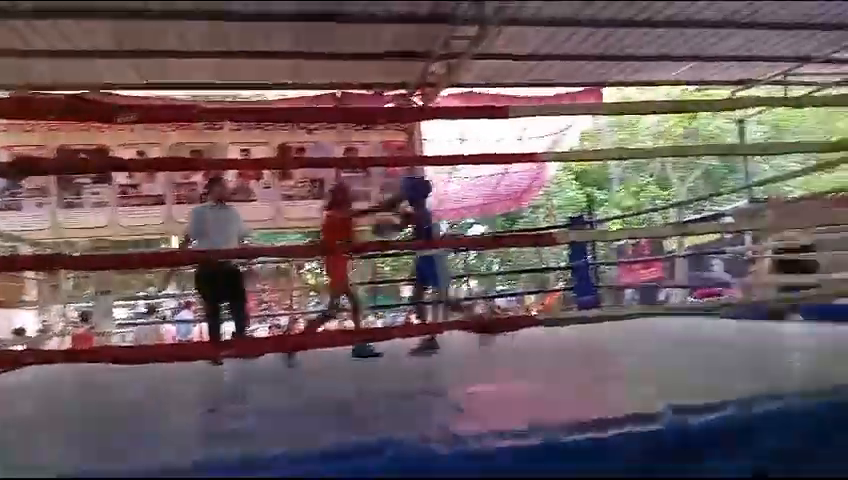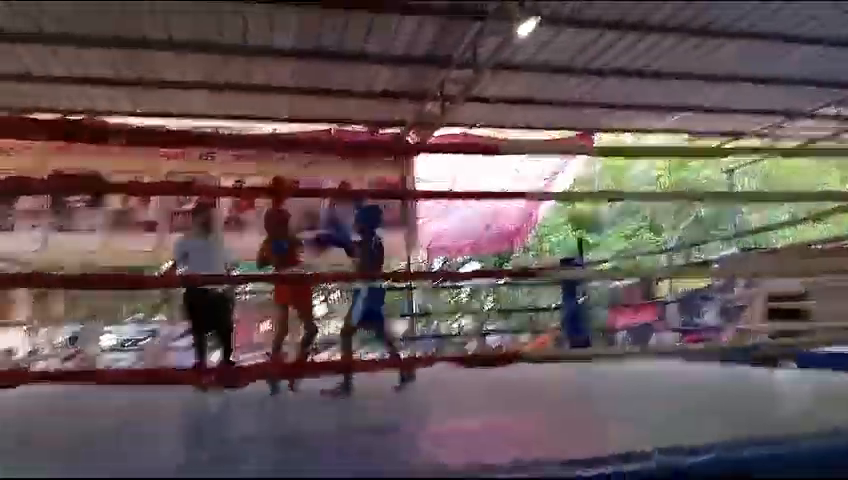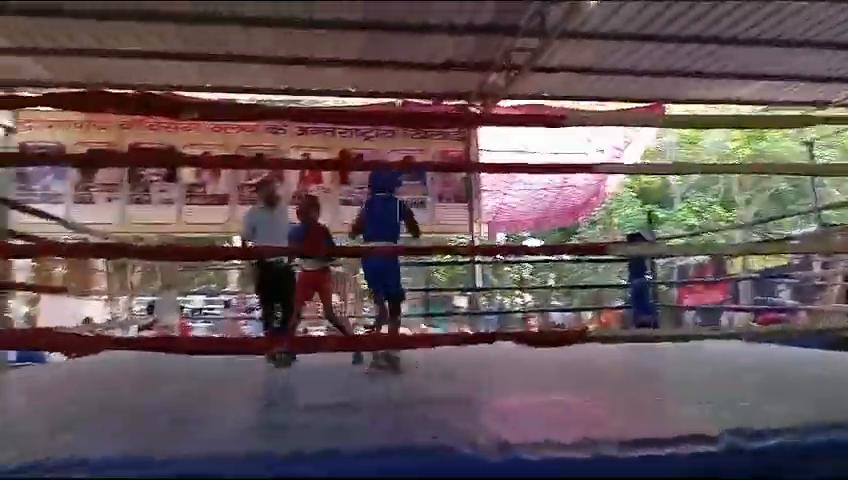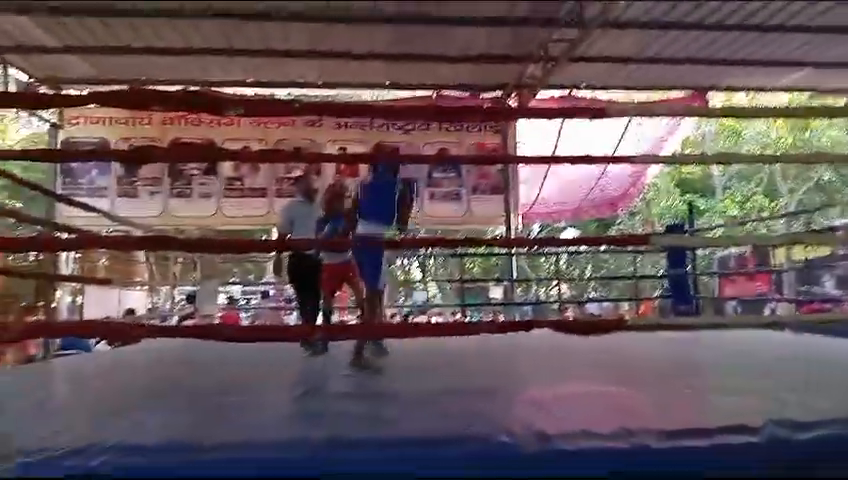
dt=0.3s
person 1, frame 1
left shoulder: (421, 212)
right shoulder: (418, 211)
left hip: (432, 257)
right hip: (423, 258)
left knee: (443, 299)
right knee: (417, 299)
right ankle: (430, 339)
person 1, frame 2
left shoulder: (371, 241)
right shoulder: (364, 241)
left hip: (367, 291)
right hip: (372, 291)
left knee: (346, 334)
right knee: (382, 334)
left ankle: (346, 384)
right ankle: (405, 371)
person 1, frame 3
left shoulder: (367, 205)
right shoulder: (400, 204)
left elbow: (353, 233)
right elbow: (416, 233)
left hip: (369, 258)
right hip: (389, 257)
left knee: (381, 307)
right knee: (394, 306)
left ankle: (379, 353)
right ankle: (387, 351)
person 1, frame 4
left shoulder: (366, 185)
right shoulder: (399, 186)
left elbow: (355, 213)
right elbow: (402, 224)
right wrist: (408, 198)
left hip: (359, 238)
right hip: (375, 240)
left knee: (371, 294)
right knee: (374, 297)
left ankle: (374, 341)
right ankle: (358, 353)
person 2, frame 1
left shoulder: (232, 212)
right shoulder: (200, 212)
left elbow: (241, 239)
right elbow: (188, 239)
left hip: (231, 267)
right hip: (210, 267)
left knee: (239, 307)
right knee: (213, 310)
person 2, frame 2
left shoulder: (219, 239)
right shoulder: (187, 240)
left elbow: (227, 267)
right elbow: (174, 267)
left wrist: (230, 292)
left hip: (219, 295)
right hip: (197, 295)
left knee: (225, 333)
right knee: (200, 337)
person 2, frame 3
left shoulder: (283, 210)
right shoulder: (253, 214)
left elbow: (291, 237)
right elbow: (245, 242)
right wrist: (253, 267)
left hip: (285, 267)
right hip: (266, 267)
left knee: (288, 307)
right knee: (268, 309)
person 2, frame 4
left shoulder: (319, 206)
right shoulder: (292, 207)
right elbow: (282, 235)
right wrist: (278, 259)
left hip: (318, 259)
right hip: (300, 259)
left knee: (315, 299)
right knee: (304, 299)
person 3, frame 1
left shoulder: (332, 216)
right shoulder: (342, 214)
left hip: (337, 261)
right hip: (337, 261)
left knee: (355, 302)
right knee: (333, 309)
left ankle: (360, 345)
person 3, frame 2
left shoulder: (291, 240)
right shoulder: (269, 243)
right elbow: (261, 264)
left hip: (300, 287)
right hip: (283, 287)
left knee: (311, 329)
right knee: (282, 330)
person 3, frame 3
left shoulder: (322, 230)
right shoulder: (297, 231)
right wrist: (294, 242)
left hip: (322, 273)
right hip: (306, 274)
left knee: (329, 314)
right knee: (295, 314)
person 3, frame 4
left shoulder: (348, 219)
right shoulder: (323, 222)
right wrist: (330, 229)
left hip: (348, 264)
right hip: (330, 266)
left knee: (360, 301)
right knee: (327, 306)
